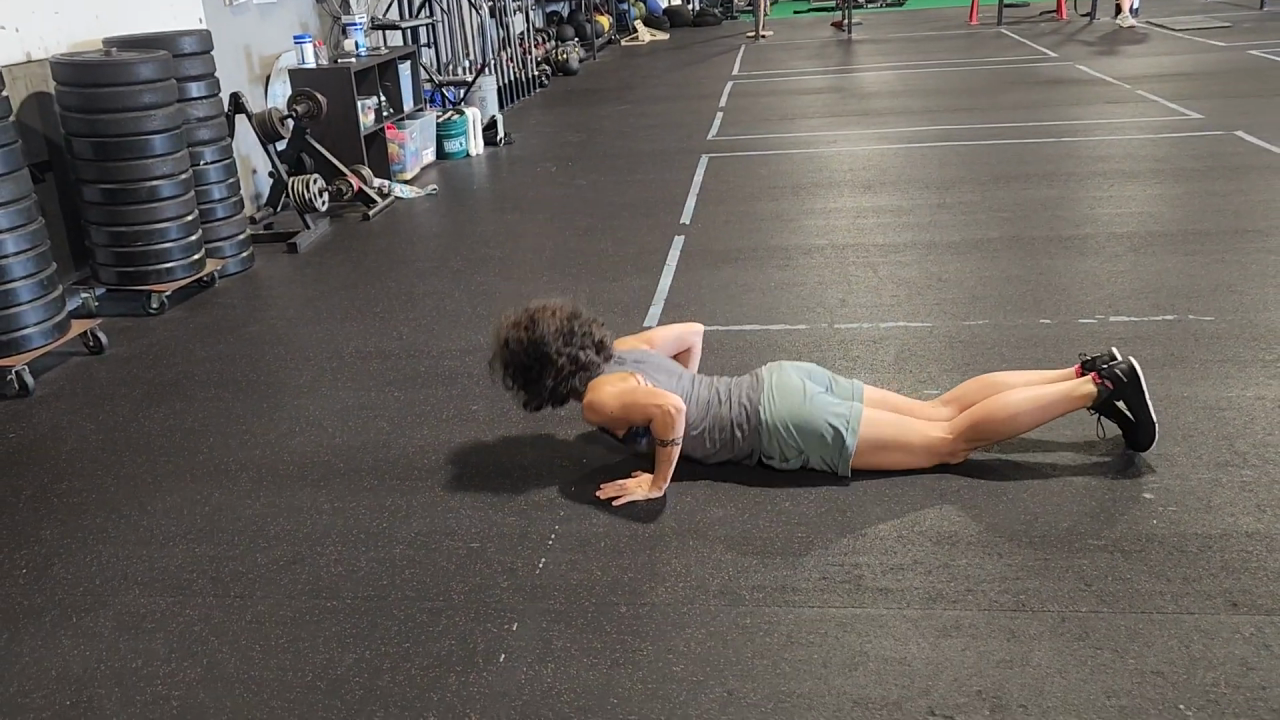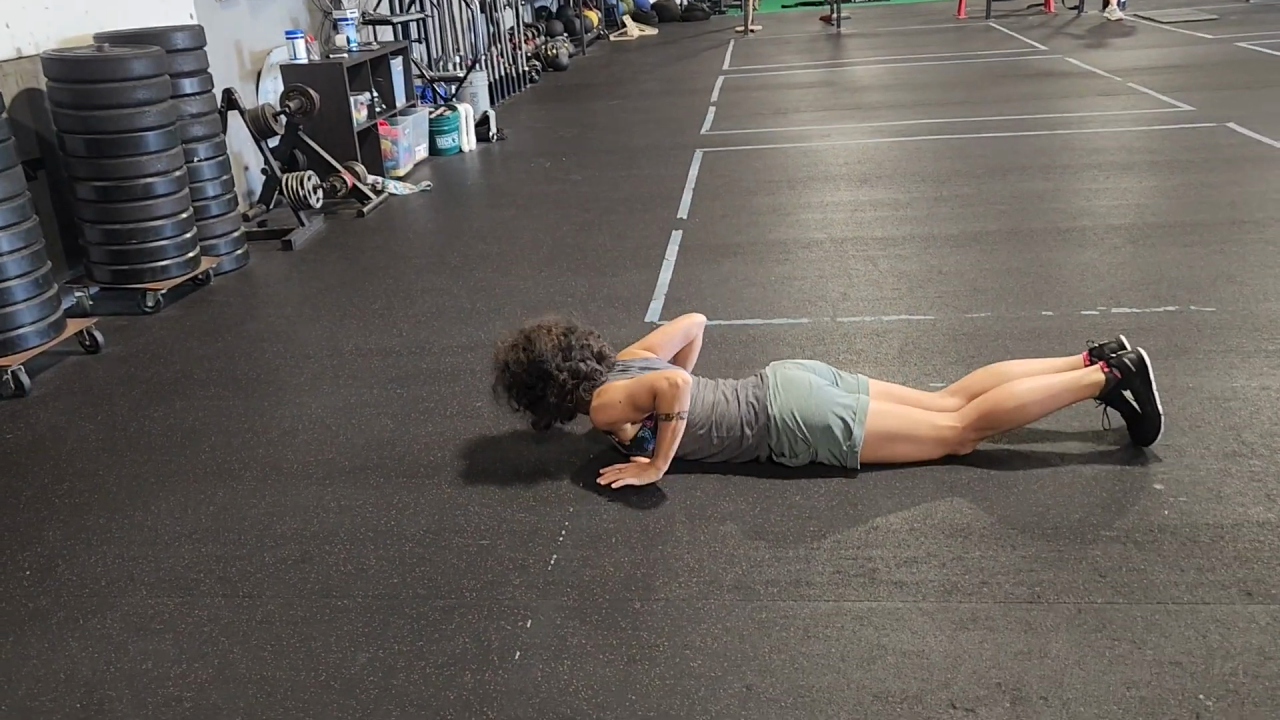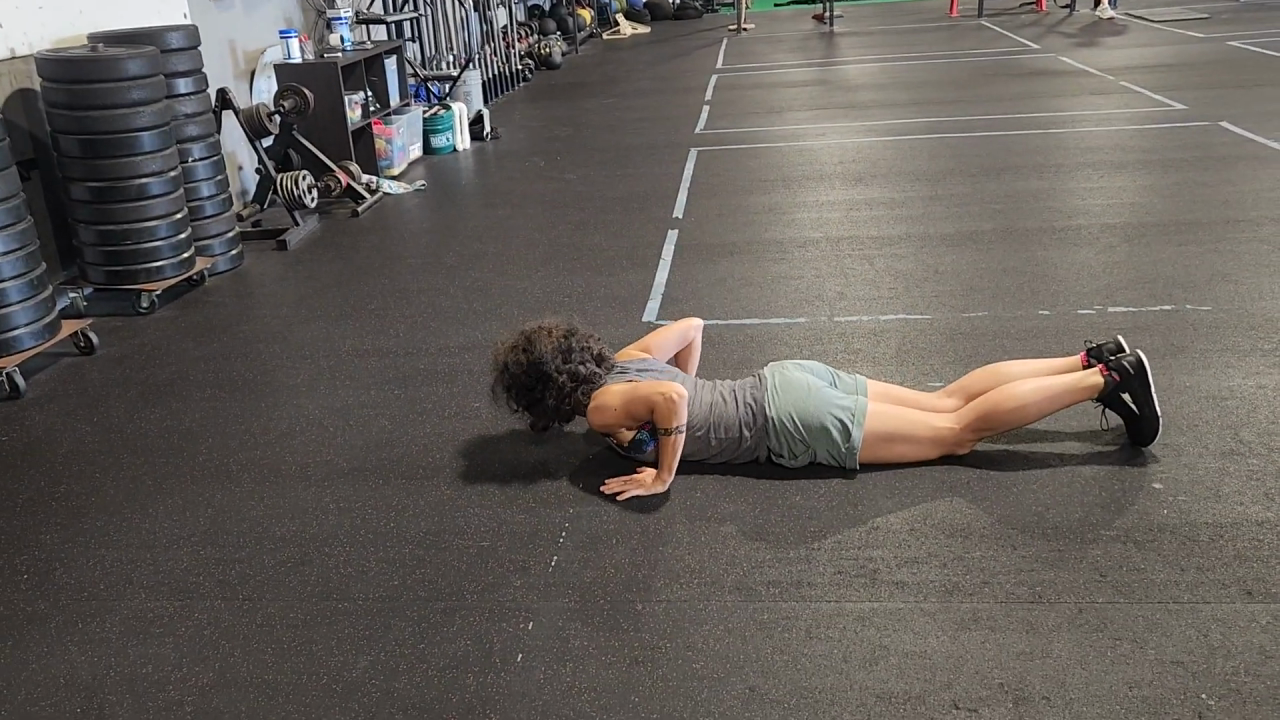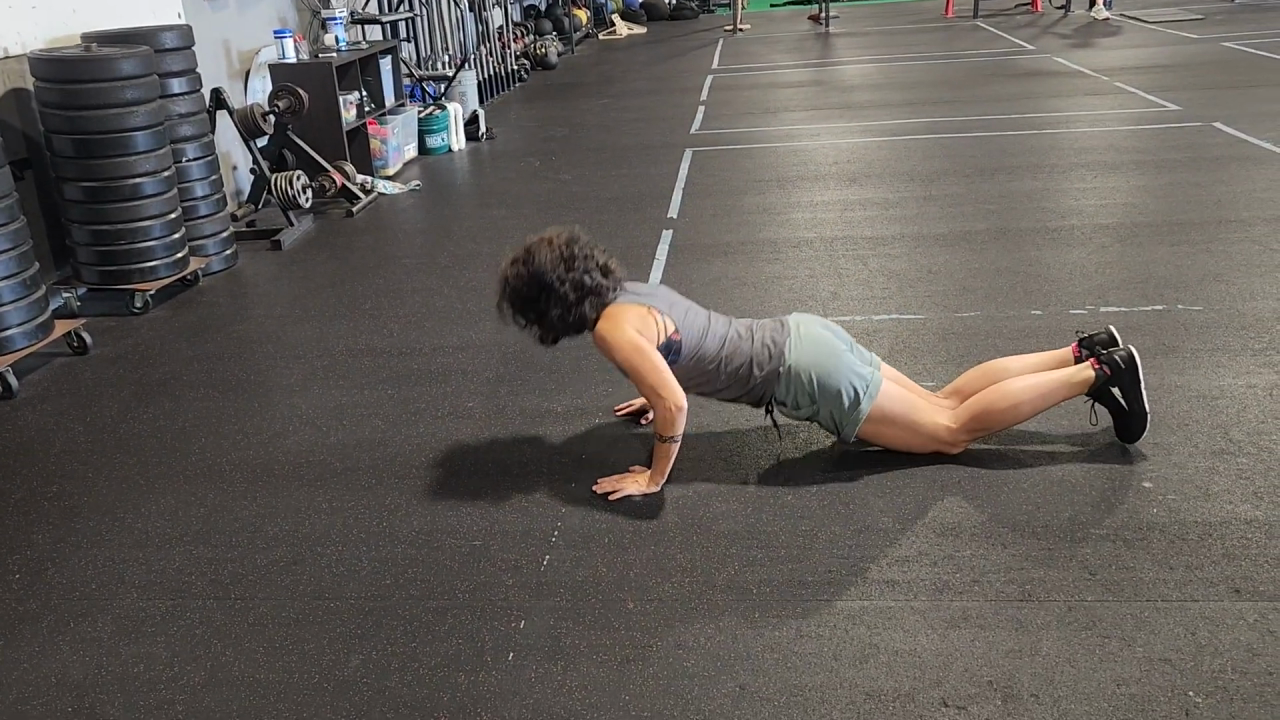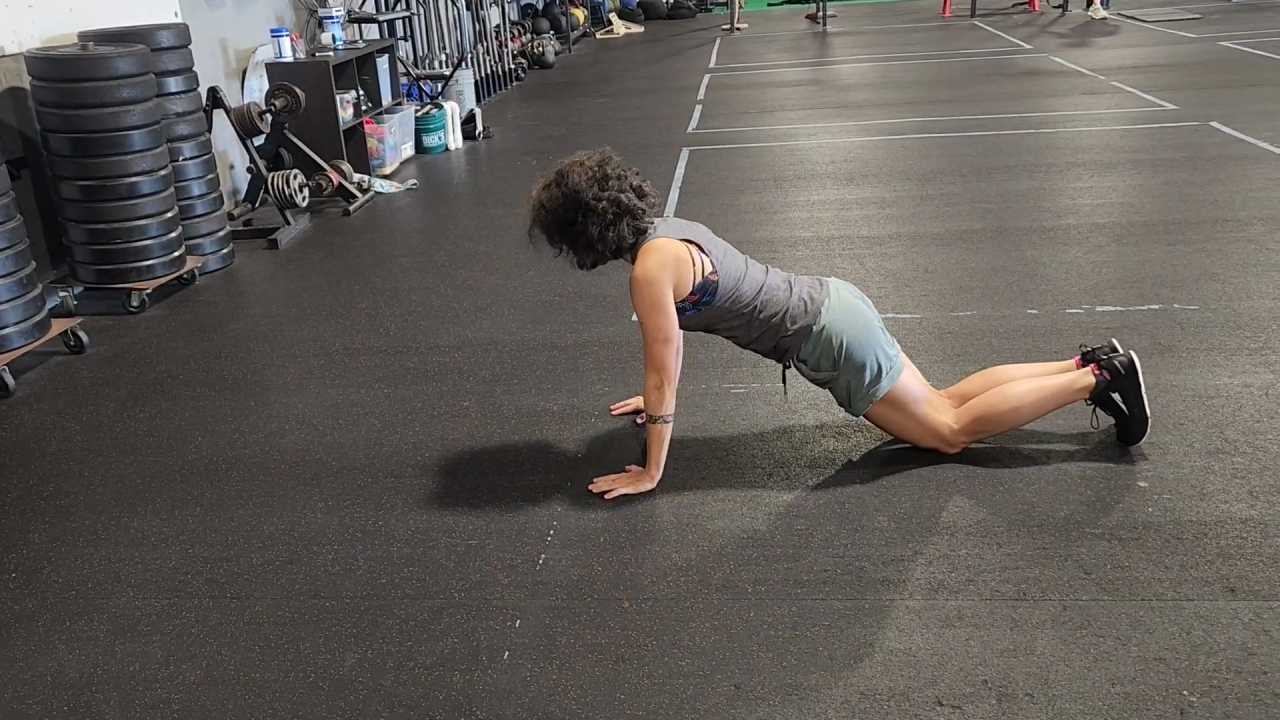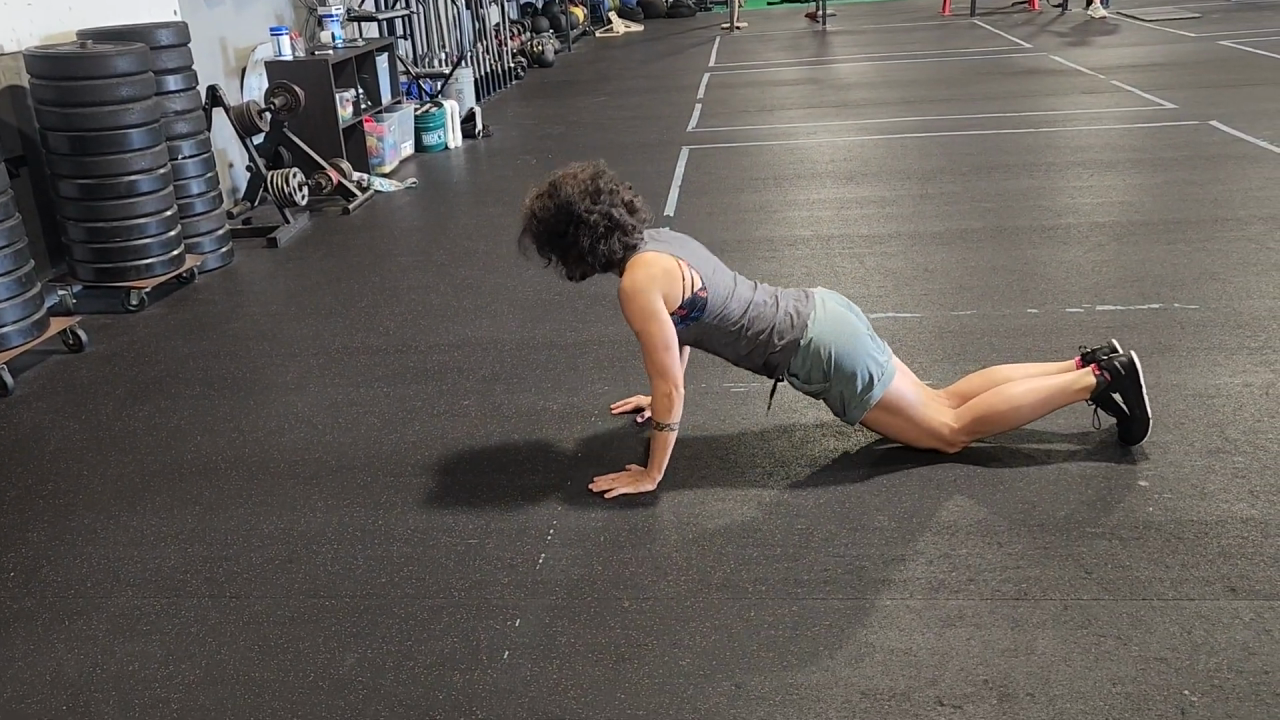
dt=0.4s
person 1, frame 1
left shoulder: (597, 398)
right shoulder: (619, 349)
left elbow: (670, 413)
right elbow: (694, 332)
left wrist: (658, 482)
left hip: (785, 423)
right hip: (787, 381)
left knee: (950, 439)
right knee: (941, 410)
left ankle: (1096, 388)
right ankle: (1090, 370)
person 1, frame 2
left shoulder: (604, 407)
right shoulder: (623, 362)
left elbow: (674, 387)
right elbow: (694, 322)
left wrist: (656, 462)
left hip: (792, 421)
right hip: (793, 380)
left knee: (960, 432)
right knee: (950, 401)
left ankle: (1105, 378)
right ankle: (1097, 361)
person 1, frame 3
left shoulder: (602, 408)
right shoulder: (620, 362)
left elbow: (671, 400)
right elbow: (692, 325)
left wrist: (663, 475)
left hip: (790, 420)
right hip: (790, 380)
left knee: (958, 431)
right knee: (947, 401)
left ankle: (1103, 379)
right ankle: (1095, 360)
person 1, frame 4
left shoulder: (611, 328)
right shoulder: (628, 292)
left elbow: (675, 405)
left wrist: (655, 476)
right wrist: (658, 396)
left hip: (803, 374)
right hip: (802, 335)
left knee: (954, 429)
right knee: (946, 402)
left ankle: (1094, 375)
right ankle: (1086, 353)
person 1, frame 5
left shoulder: (651, 265)
right shoulder: (661, 228)
left elbow: (663, 377)
right elbow: (679, 325)
left wrist: (650, 474)
right wrist: (656, 398)
left hip: (827, 336)
right hip: (829, 304)
left knee: (951, 431)
right knee: (946, 405)
left ankle: (1096, 379)
right ankle: (1090, 364)
person 1, frame 6
left shoulder: (637, 280)
right shoulder: (655, 240)
left elbow: (670, 385)
left wrist: (652, 475)
right wrist: (659, 399)
left hip: (817, 349)
right hip: (819, 314)
left knee: (951, 430)
right knee: (943, 402)
left ankle: (1097, 379)
right ankle: (1090, 365)
